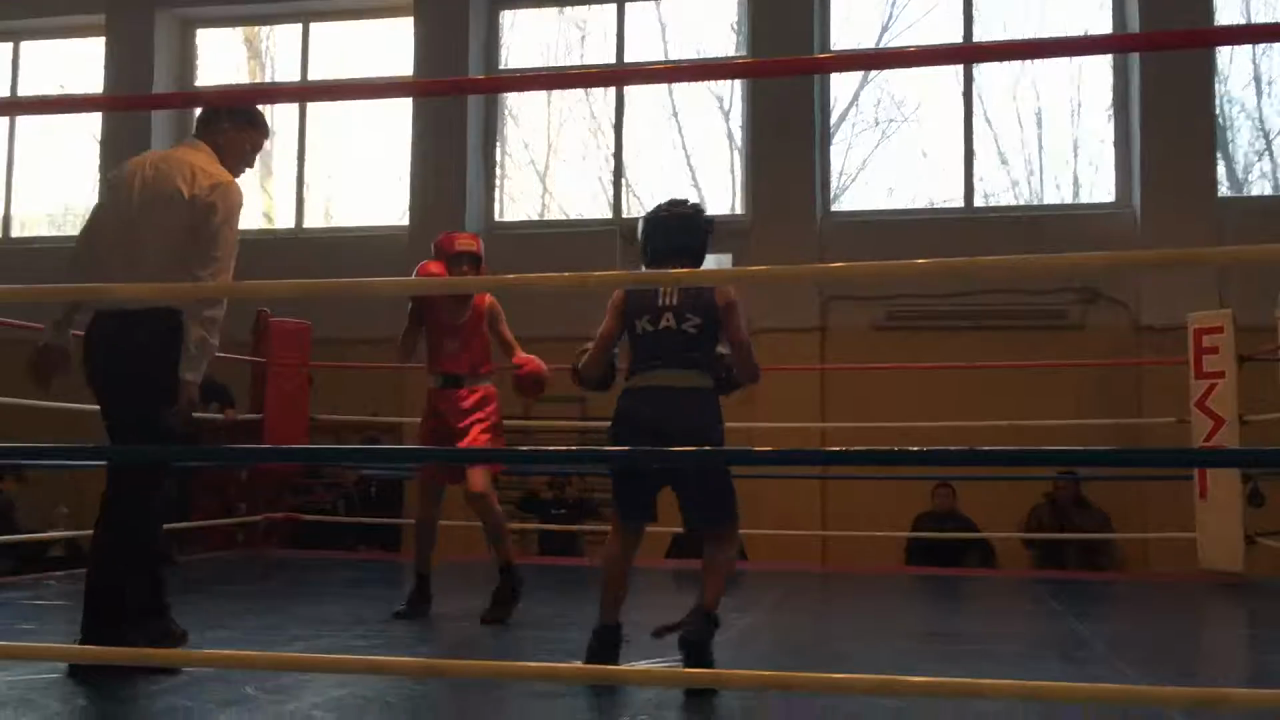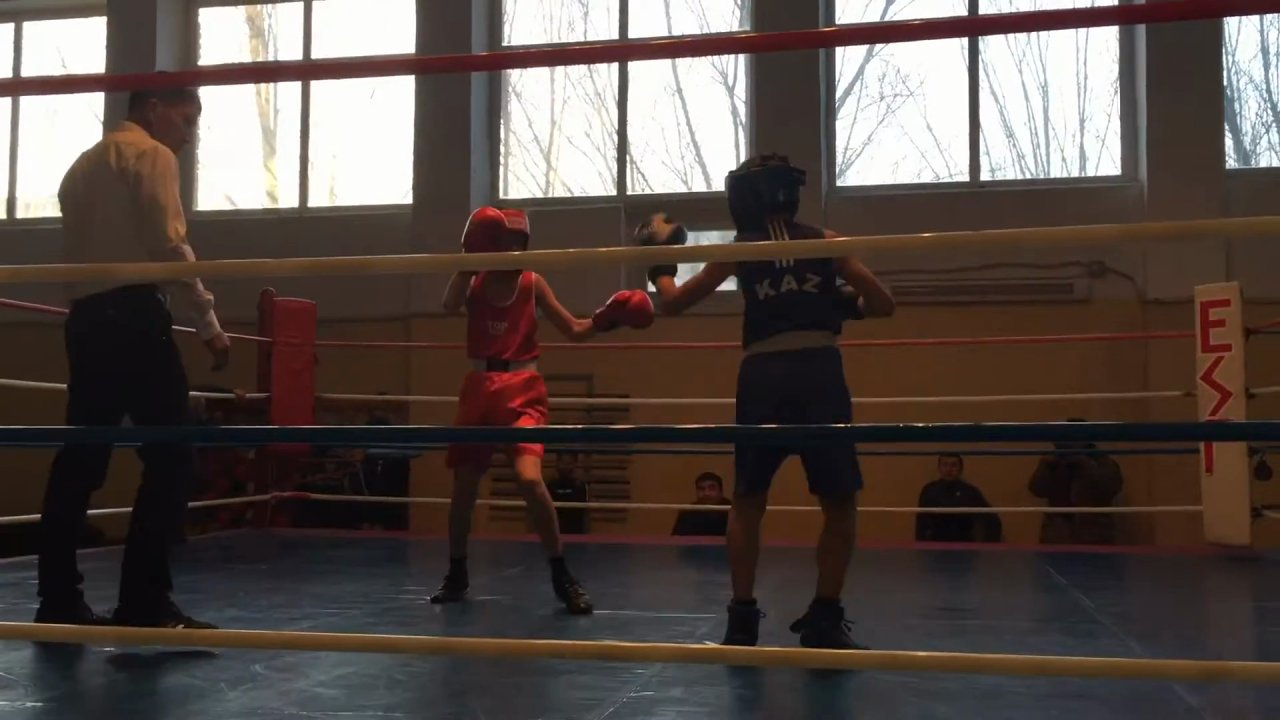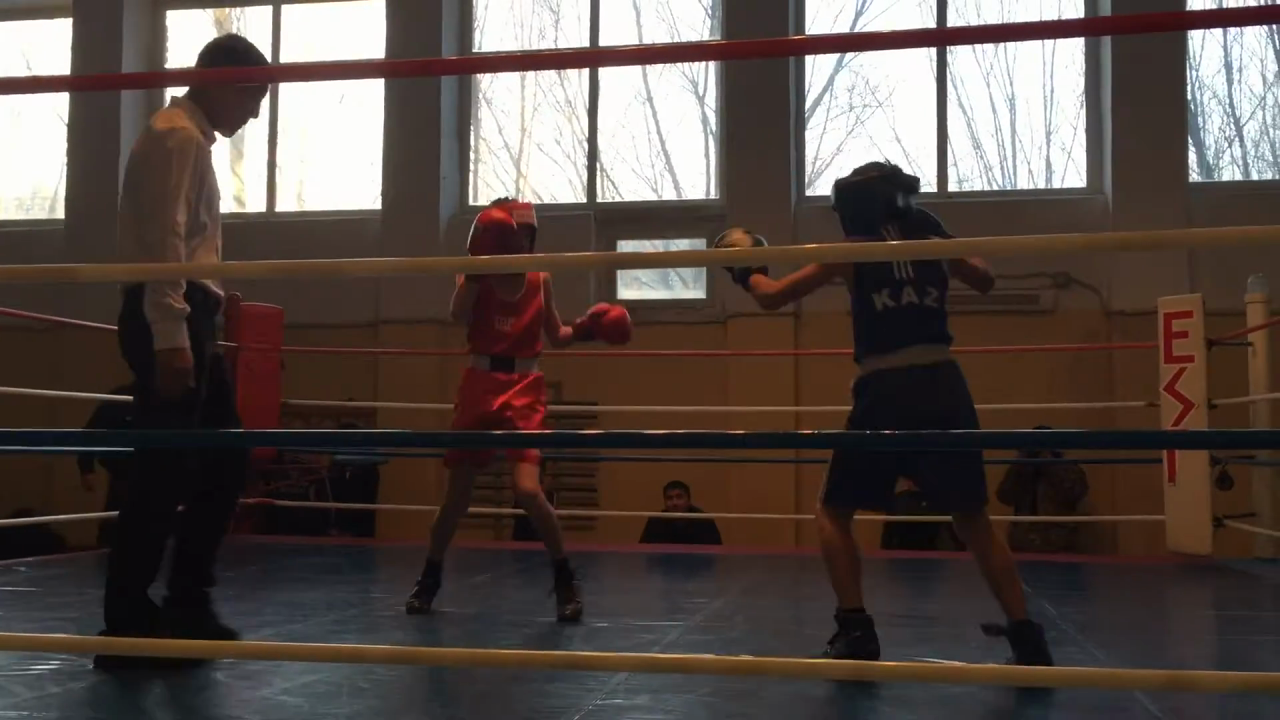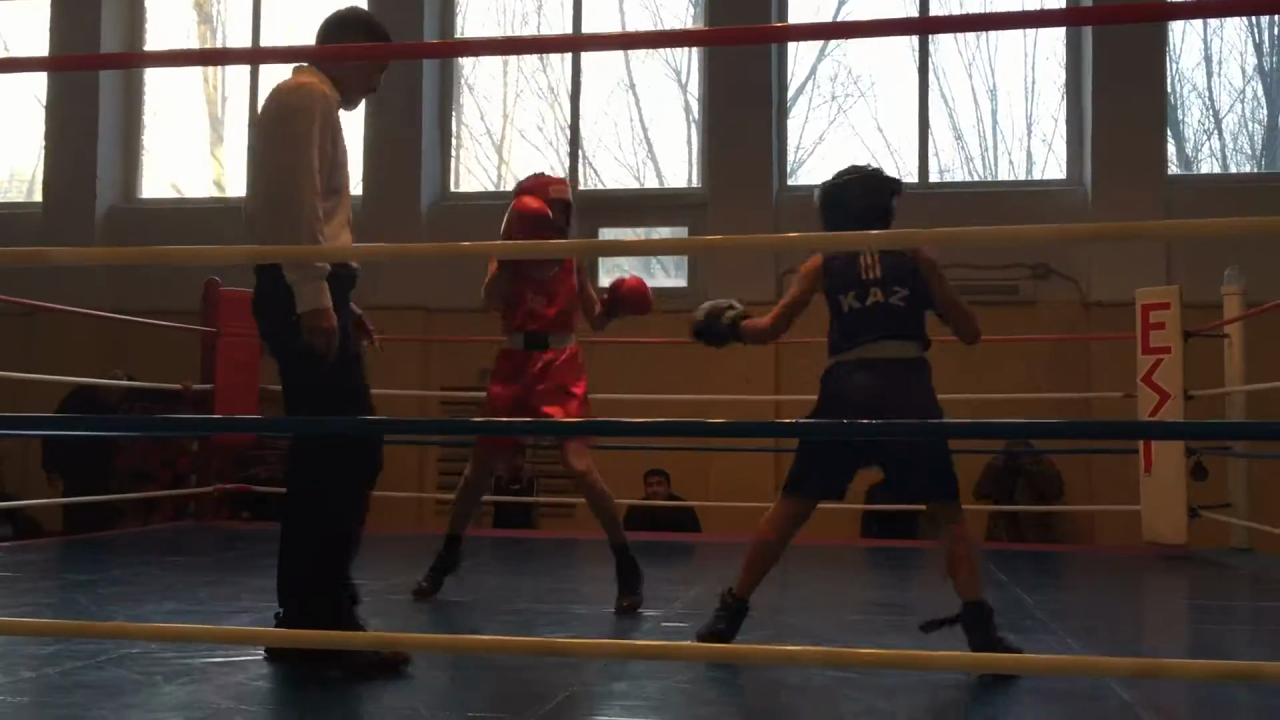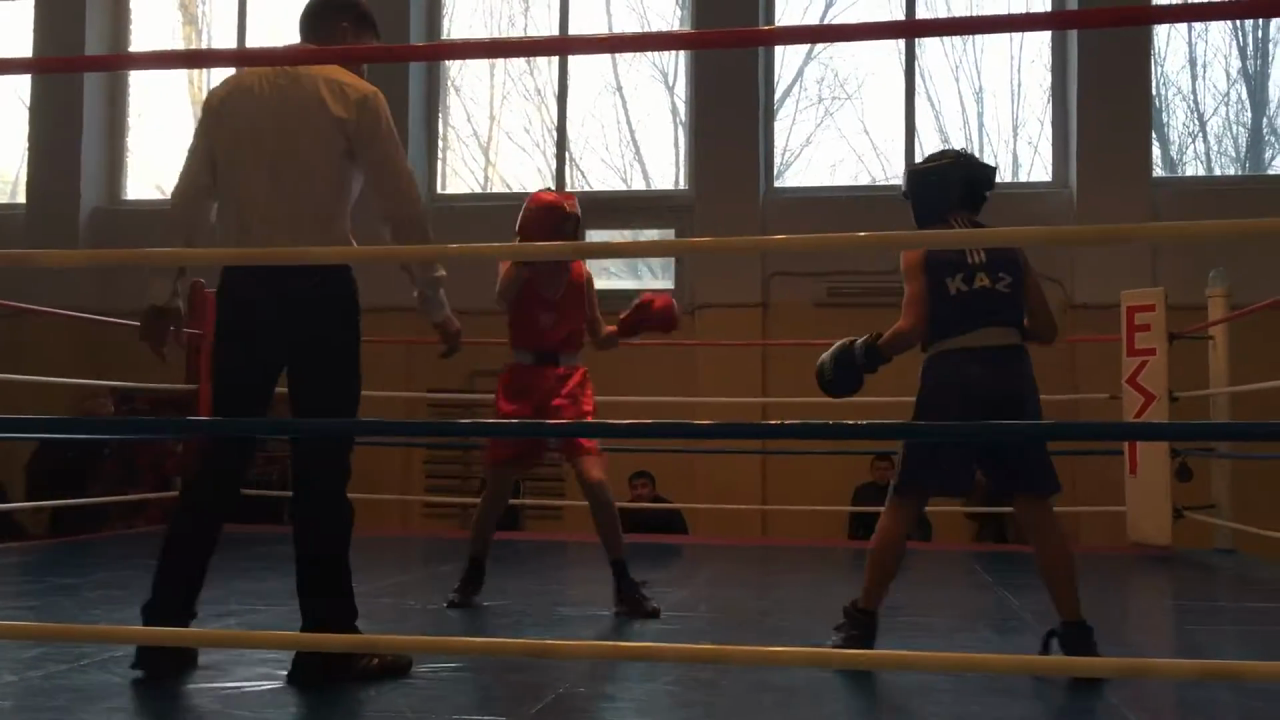
dt=0.7s
person 1, frame 1
left shoulder: (132, 171)
right shoulder: (218, 186)
left elbow: (83, 259)
right elbow: (207, 289)
left wrist: (58, 335)
right wrist: (191, 374)
left hip: (107, 333)
right hip: (155, 337)
left knee: (132, 478)
right knee: (140, 483)
left ankle: (144, 614)
right ankle: (107, 634)
person 1, frame 2
left shoulder: (81, 166)
right shoulder: (150, 155)
left elbow: (78, 254)
right elbow: (168, 244)
right wrist: (207, 322)
left hip: (85, 319)
right hip: (132, 314)
left knee: (80, 458)
right knee: (171, 456)
left ankle: (59, 601)
right ankle: (145, 602)
person 1, frame 3
left shoulder: (189, 139)
right shoulder: (176, 136)
right elbow: (162, 243)
right wrist: (171, 336)
left hip: (183, 320)
right hip: (168, 321)
left knee: (221, 464)
right knee: (163, 474)
left ankle: (187, 609)
right ankle: (128, 626)
person 1, frame 4
left shoulder: (298, 101)
right shoulder: (307, 96)
right elbow: (296, 203)
left wrist: (338, 301)
right wrist: (313, 296)
left hip: (304, 295)
right hip: (303, 297)
left knee: (321, 454)
right knee: (353, 450)
left ankle: (304, 619)
right ankle: (324, 619)
person 1, frame 5
left shoulder: (228, 94)
right shoulder: (355, 97)
left elbow: (188, 202)
right elbow: (402, 208)
left wrist: (167, 294)
right wrist: (437, 304)
left hip: (244, 287)
right hip: (318, 289)
left knee: (222, 456)
right knee: (321, 464)
left ankle: (166, 627)
right ankle: (328, 640)
person 2, frame 1
left shoulder: (628, 292)
right shoulder: (718, 293)
left elbow: (589, 368)
right elbow: (748, 371)
left wrist: (588, 375)
right wrist: (722, 373)
left hip: (638, 412)
right hip: (693, 413)
left knee: (626, 533)
right knee: (721, 541)
left ankle: (606, 639)
right ankle: (699, 624)
person 2, frame 2
left shoulder: (739, 251)
right shoulder: (826, 242)
left elbow: (673, 304)
right elbow: (883, 305)
left wrist: (658, 259)
right wrist: (846, 304)
left hip: (763, 378)
right hip: (819, 374)
left knee: (748, 505)
right knee: (840, 505)
left ankle: (743, 616)
right ankle: (824, 619)
person 2, frame 3
left shoulder: (849, 256)
right shoulder: (933, 245)
left elbow: (771, 293)
right elbow: (986, 279)
left wrist: (747, 264)
left hip: (885, 395)
right hip: (944, 391)
left knee: (834, 514)
right knee: (974, 525)
left ankle: (856, 628)
right ankle: (1026, 637)
person 2, frame 4
left shoulder: (824, 264)
right shoulder: (917, 258)
left elbow: (770, 329)
right elbow: (969, 332)
left wrist: (730, 323)
right wrist: (936, 303)
left hip: (847, 389)
right hip: (908, 388)
left knee: (792, 505)
right knee: (947, 511)
left ankle: (730, 611)
right ankle: (978, 622)
person 2, frame 5
left shoulder: (921, 248)
right shoulder: (1009, 248)
left elbow: (912, 328)
right elbow: (1046, 329)
left wrist: (866, 354)
left hip: (952, 377)
right hip: (1011, 377)
left knee: (906, 504)
right knee: (1035, 509)
left ankle: (861, 622)
right ankle: (1076, 636)
person 3, frame 1
left shoulder: (487, 304)
right shoulder: (431, 304)
left elbow: (512, 349)
right elbow: (404, 355)
left wrist: (526, 365)
right wrist: (416, 311)
left hip: (479, 404)
right hip: (439, 404)
left knee: (478, 490)
right knee: (427, 504)
left ankle: (507, 580)
right ankle: (421, 591)
person 3, frame 2
left shoulder: (532, 283)
right shoulder: (473, 279)
left elbow: (574, 331)
right elbow: (449, 305)
left wrist: (605, 319)
right wrist: (470, 258)
left hip: (522, 390)
right hip: (479, 388)
left knee: (530, 479)
right knee: (464, 489)
left ankle: (562, 576)
right ankle: (456, 575)
person 3, frame 3
left shoulder: (539, 280)
right shoulder: (475, 278)
left elbow: (555, 335)
right elbow: (459, 315)
left wrist: (585, 330)
right wrist: (478, 267)
left hip: (523, 389)
right hip: (478, 387)
left knee: (527, 490)
right knee: (458, 490)
left ankle: (565, 580)
right ankle: (429, 578)
person 3, frame 4
left shoulder: (573, 258)
right shoulder: (507, 252)
left elbow: (596, 321)
right elbow: (492, 303)
left wrist: (614, 304)
right wrist: (509, 255)
left hip: (560, 367)
right hip: (513, 366)
left knee: (580, 467)
right knee: (481, 467)
left ankle: (626, 567)
right ankle: (447, 556)
person 3, frame 5
left shoulder: (580, 275)
right shoulder: (517, 266)
left elbow: (598, 335)
right elbow: (504, 298)
left wrist: (633, 323)
right wrist: (525, 248)
left hip: (568, 383)
right hip: (521, 383)
left knee: (593, 479)
right knee: (498, 486)
left ankle: (624, 581)
right ankle: (472, 576)
